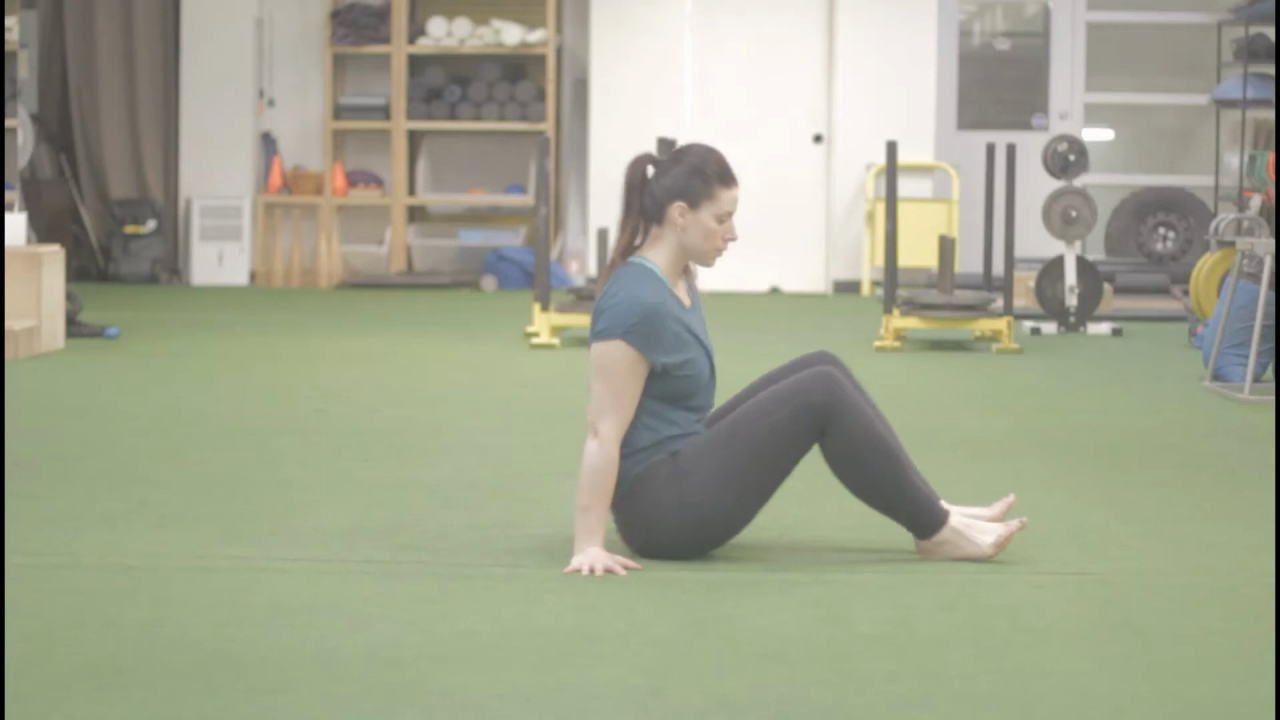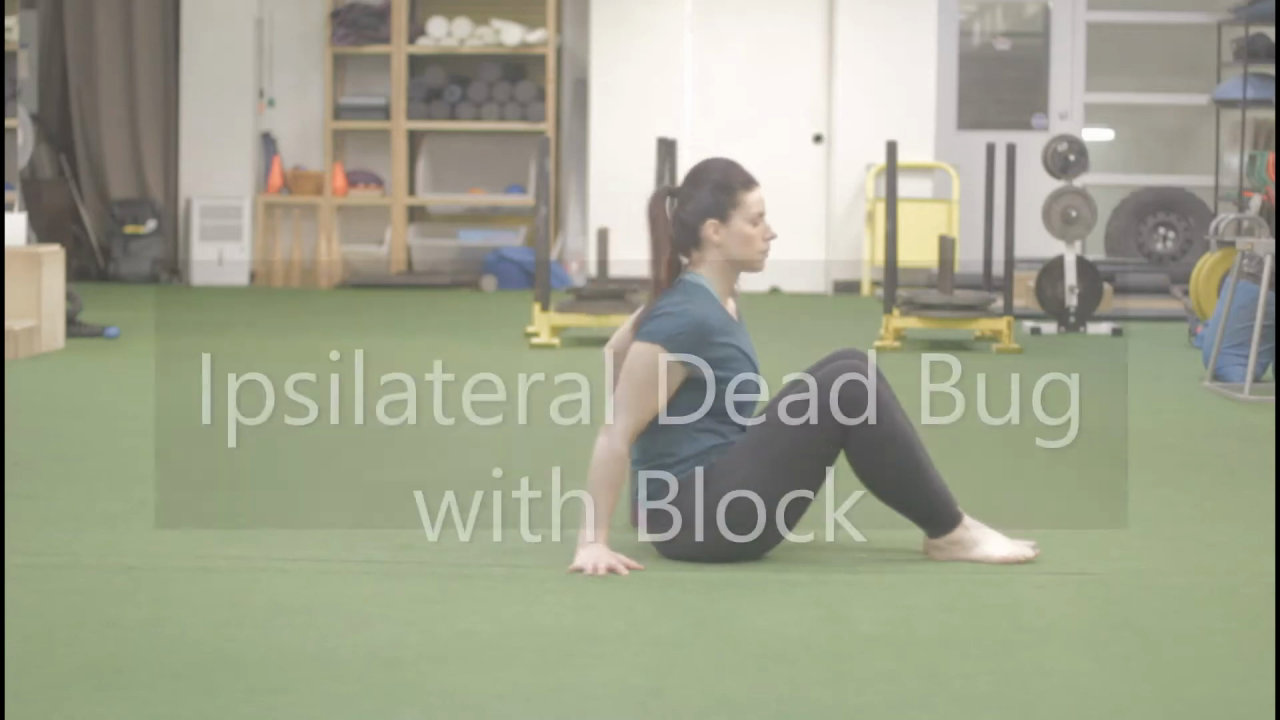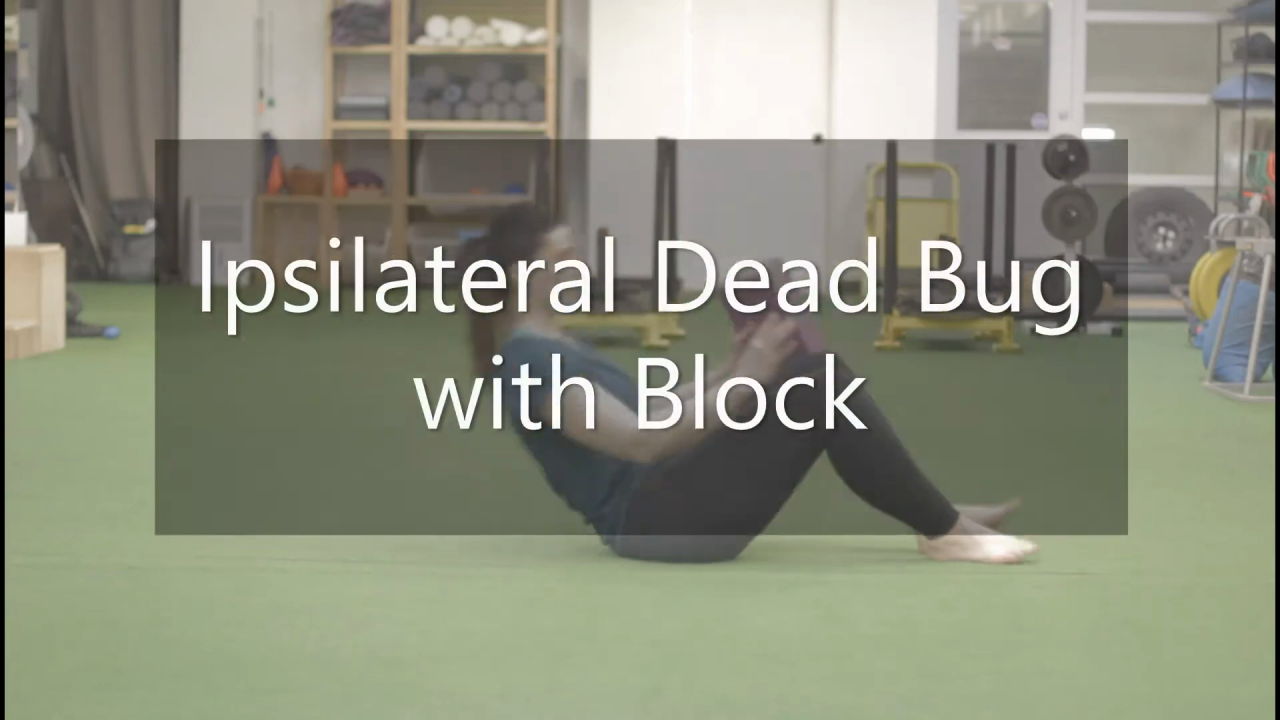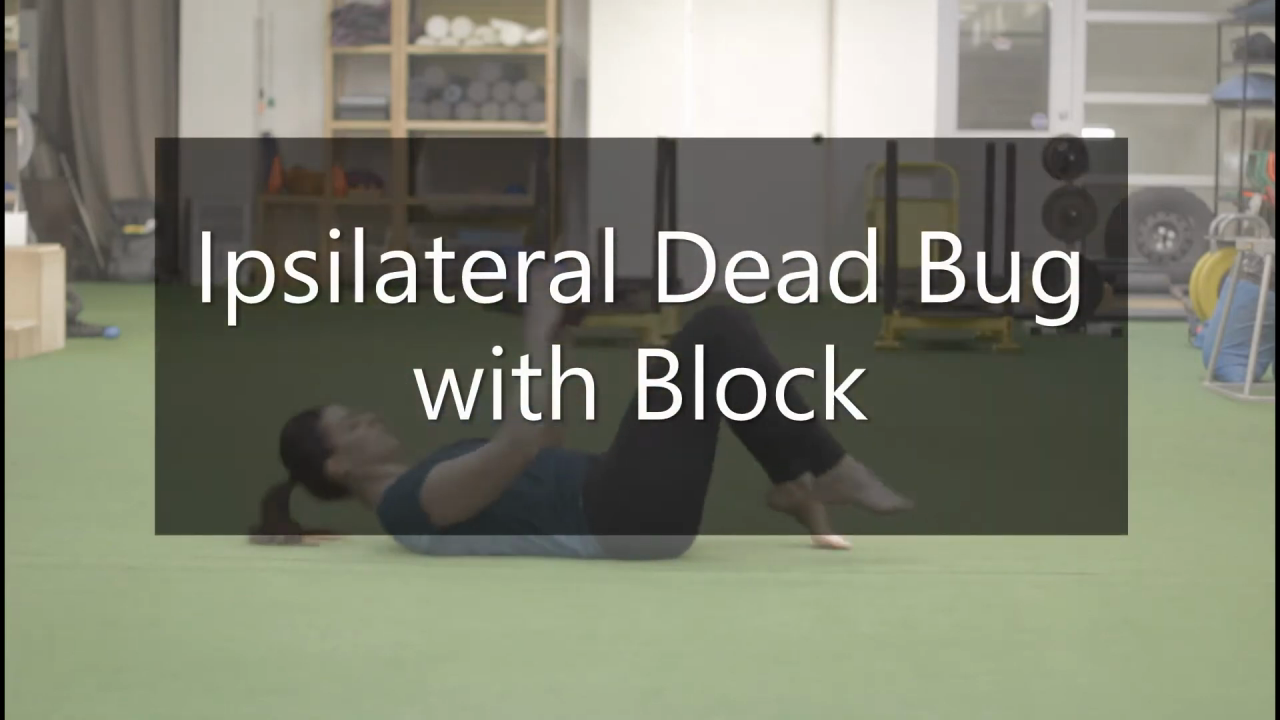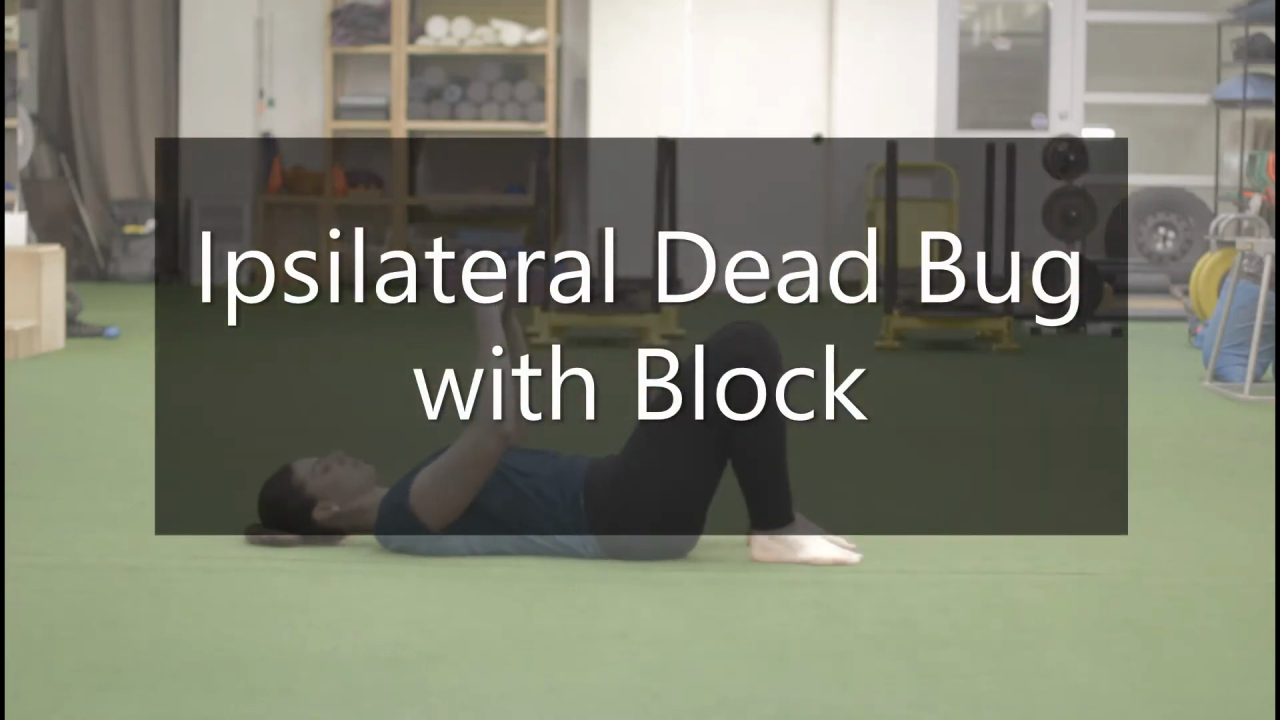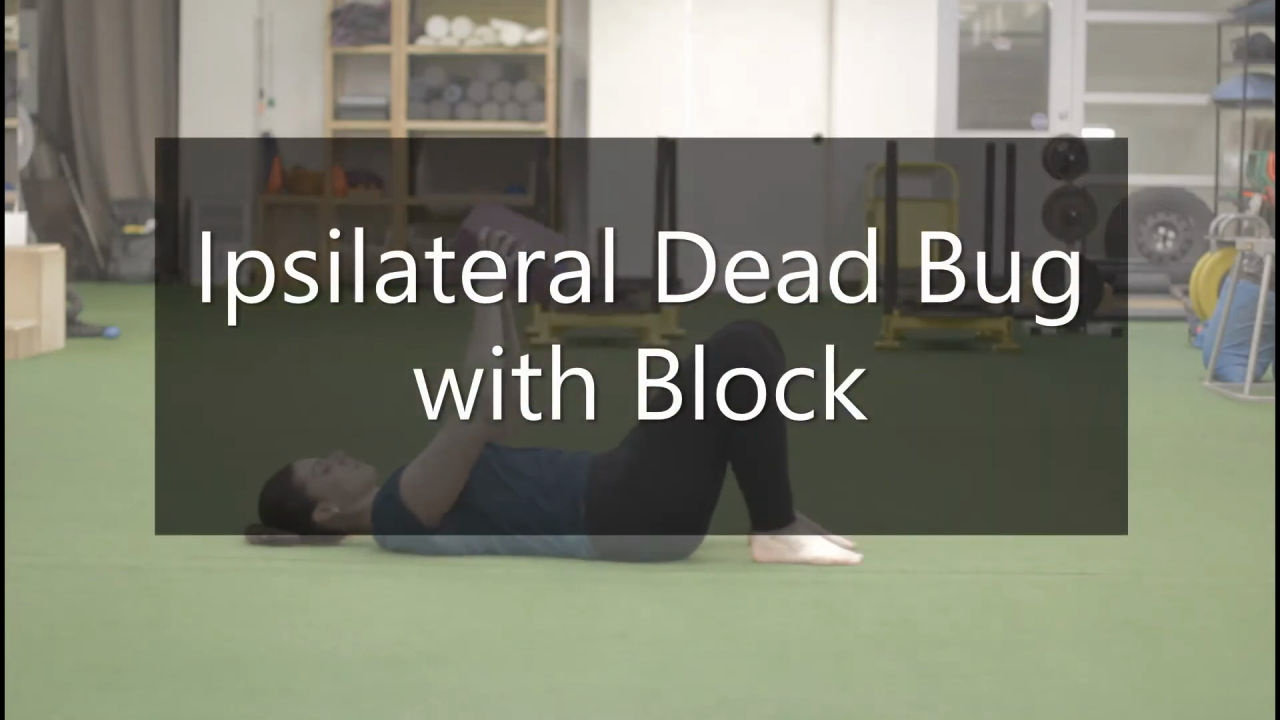
dt=0.5s
person 1, frame 1
left shoulder: (675, 278)
right shoulder: (637, 302)
right elbow: (602, 432)
right wrist: (589, 545)
left hip: (680, 470)
right hip: (660, 506)
left knee: (823, 369)
right knee: (822, 395)
left ankle: (932, 509)
right ankle: (936, 533)
person 1, frame 2
left shoulder: (712, 297)
right shoulder: (689, 318)
left elbow: (621, 349)
right elbow: (616, 432)
right wrist: (593, 541)
left hip: (715, 489)
right hip: (697, 514)
left knee: (849, 370)
right knee: (848, 386)
left ankle: (946, 521)
right ankle: (948, 534)
person 1, frame 3
left shoulder: (548, 345)
right shoulder: (534, 361)
left elbow: (647, 413)
right elbow: (641, 440)
left wrist: (734, 367)
right wrist: (743, 382)
left hip: (659, 504)
right hip: (657, 524)
left knee: (816, 373)
right knee: (821, 389)
left ankle: (940, 516)
right ankle: (946, 534)
person 1, frame 4
left shoulder: (432, 480)
right shoulder: (414, 506)
left elbow: (546, 426)
right elbow: (526, 439)
left wrist: (555, 335)
right wrist: (537, 332)
left hip: (621, 503)
right hip: (627, 520)
left knee: (719, 326)
right knee: (720, 333)
left ankle: (796, 484)
right ankle: (829, 470)
person 1, frame 5
left shoulder: (420, 499)
right shoulder: (408, 517)
left elbow: (512, 411)
right elbow: (497, 427)
left wrist: (505, 311)
right wrist: (485, 317)
left hip: (618, 499)
right hip: (630, 519)
left knee: (744, 341)
right knee: (745, 353)
left ankle: (778, 519)
right ankle: (775, 531)
person 1, frame 6
left shoulder: (420, 493)
right shoulder: (403, 514)
left elbow: (504, 393)
right elbow: (477, 409)
left wrist: (501, 289)
right wrist: (486, 293)
left hip: (620, 497)
right hip: (633, 518)
left knee: (746, 342)
right knee: (743, 353)
left ankle: (778, 516)
right ankle: (776, 529)
